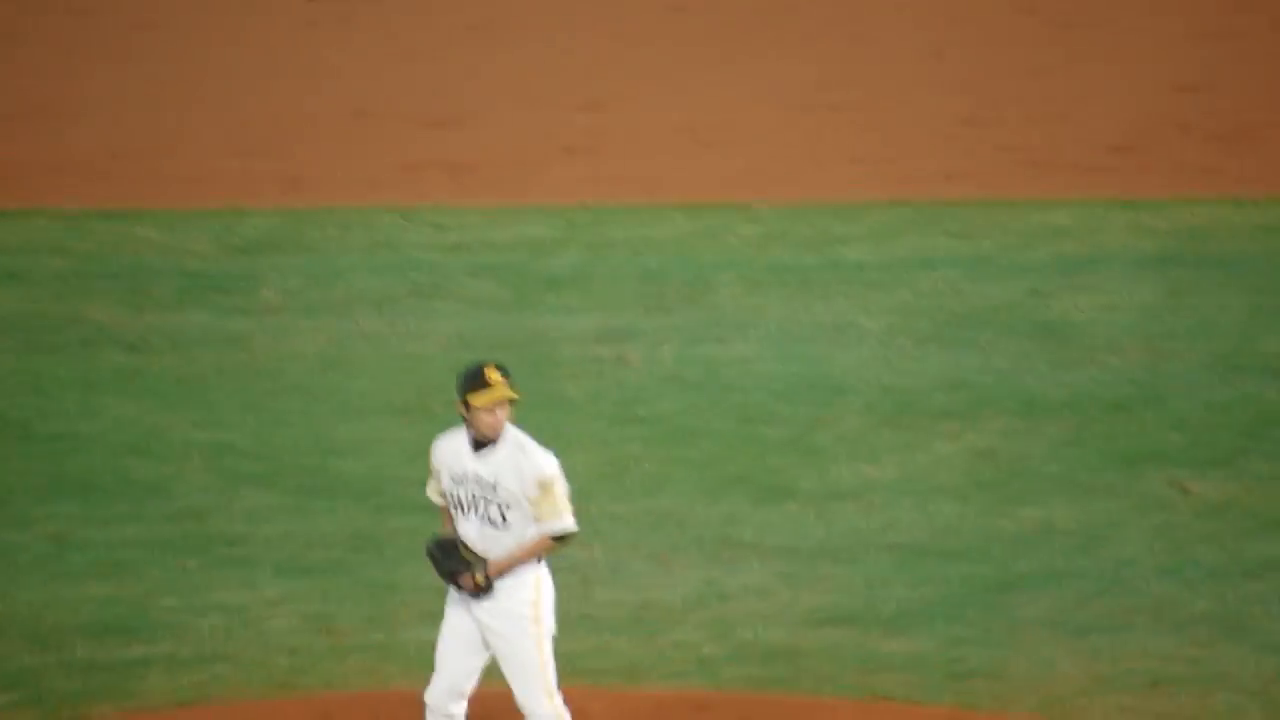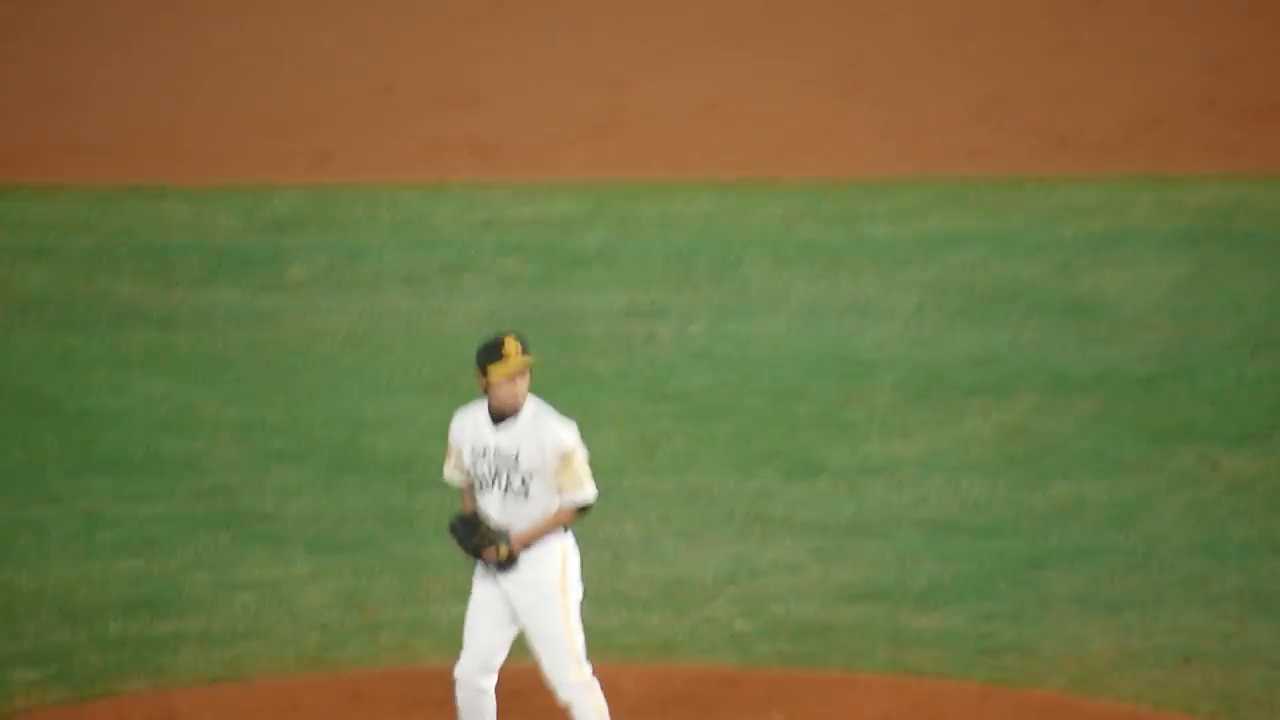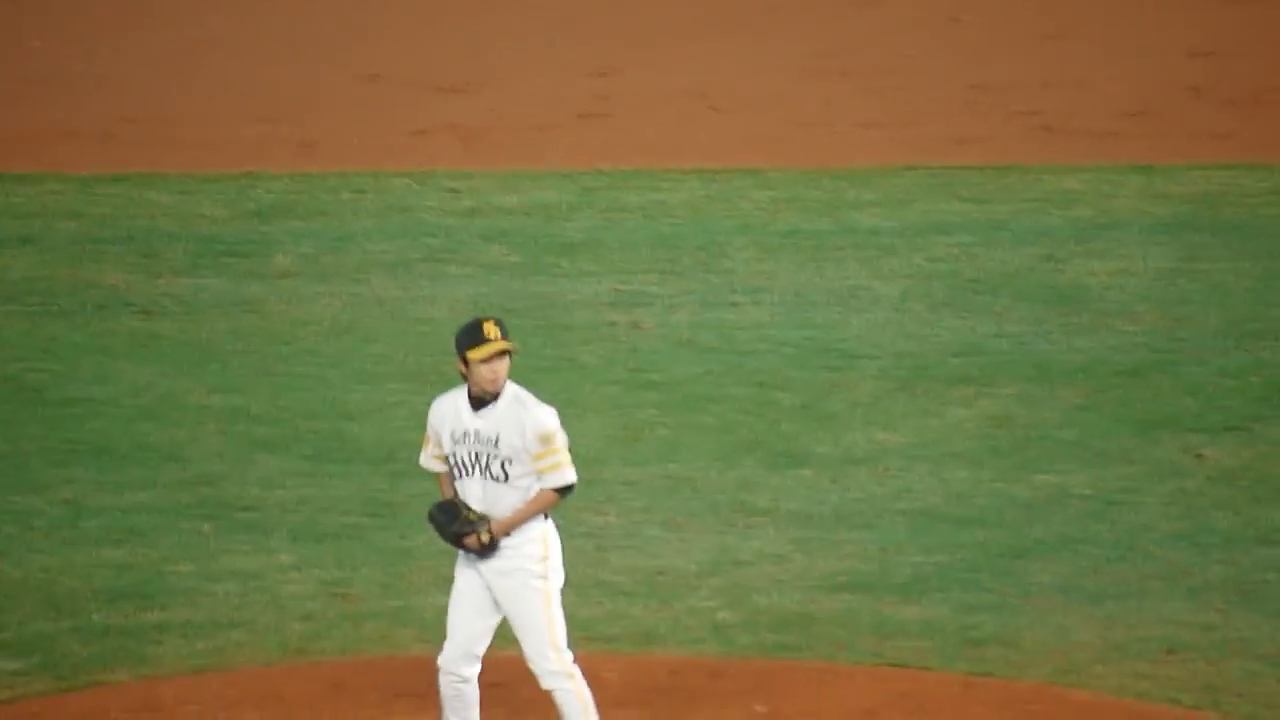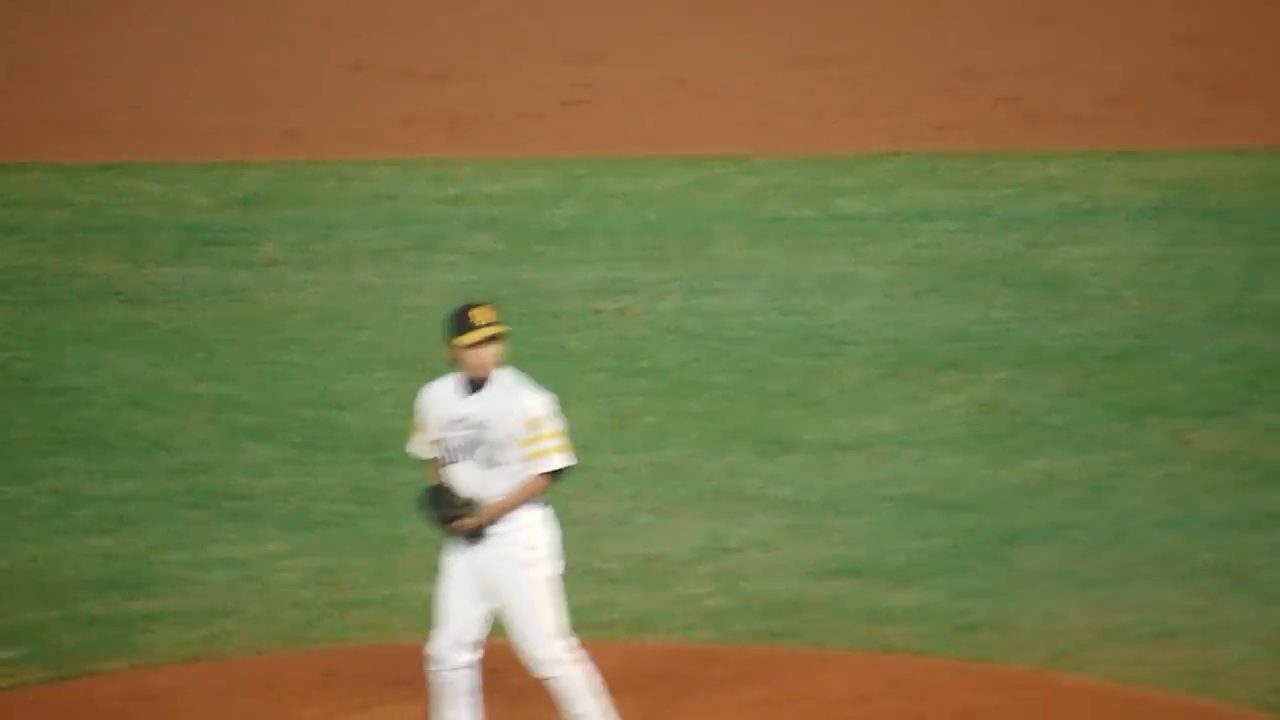
dt=0.1s
person 1, frame 1
left shoulder: (534, 460)
right shoulder: (445, 448)
left elbow: (557, 531)
left wrist: (496, 569)
left hip: (519, 591)
right hip: (466, 591)
person 1, frame 2
left shoulder: (554, 431)
right shoulder: (463, 424)
left elbow: (578, 503)
left wrist: (518, 543)
left hip: (544, 563)
right hip: (493, 565)
left knee: (569, 675)
right knee: (472, 673)
person 1, frame 3
left shoulder: (533, 413)
right shoulder: (443, 410)
left elbow: (558, 486)
left wrist: (500, 528)
left hip: (524, 547)
right hip: (473, 551)
left knee: (551, 661)
right knee: (456, 662)
person 1, frame 4
left shoulder: (525, 399)
right shoulder: (434, 397)
left elbow: (551, 472)
left wrist: (490, 513)
left hip: (518, 534)
right hip: (466, 539)
left knee: (548, 648)
right knee: (447, 650)
